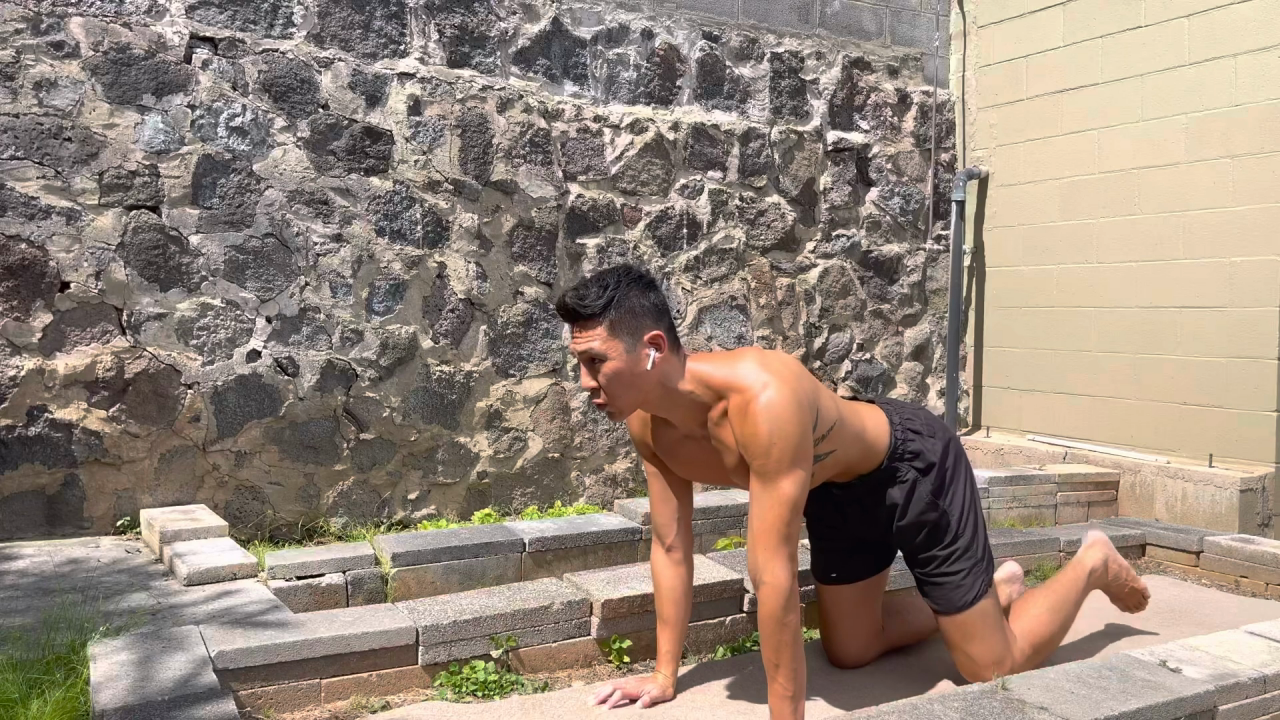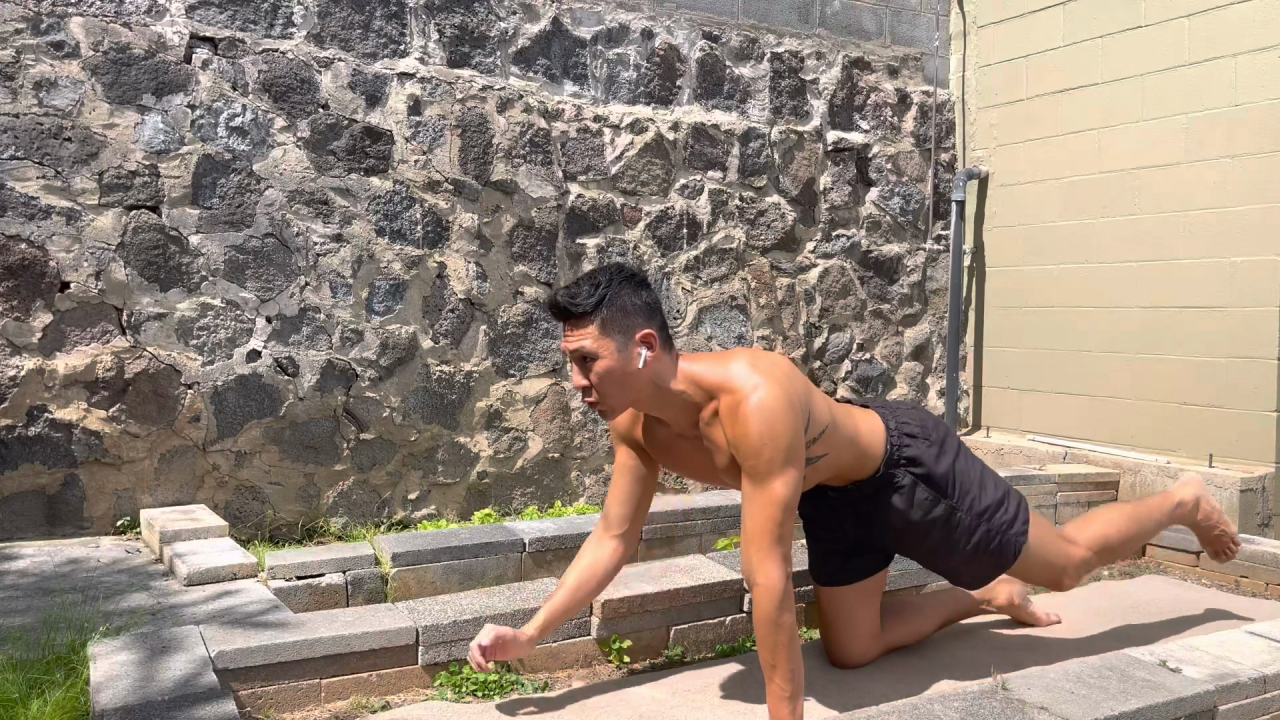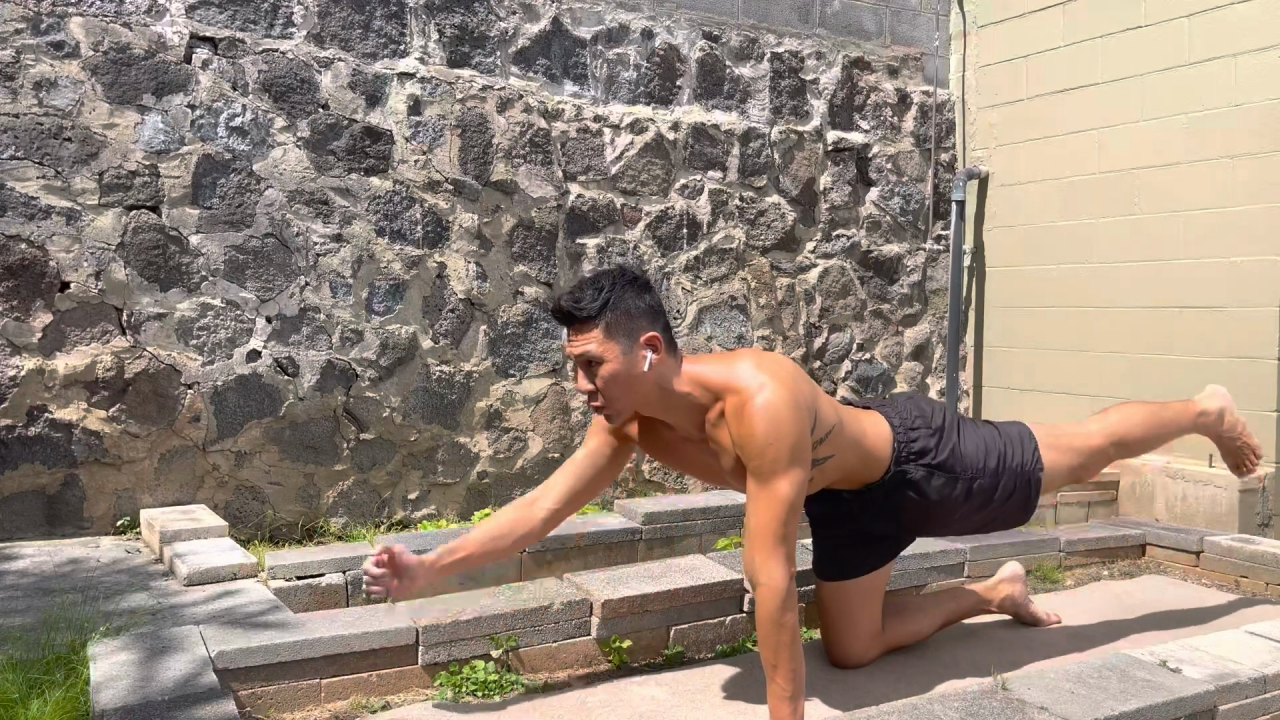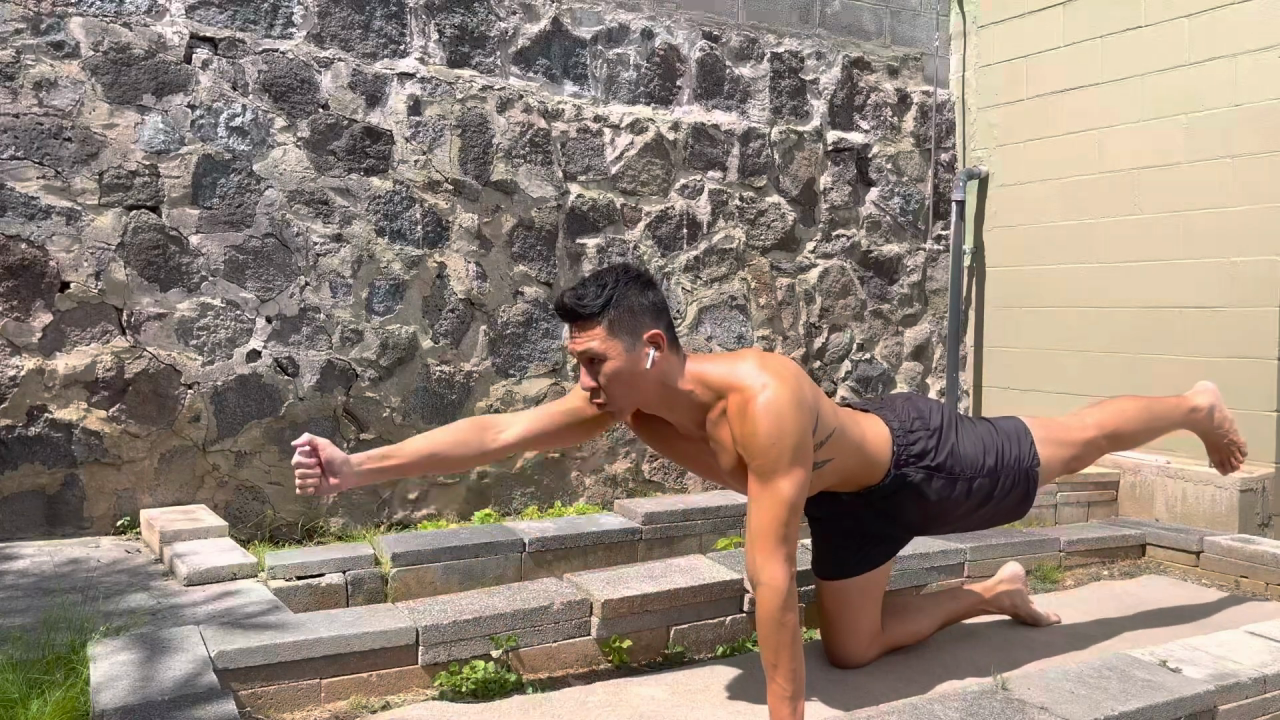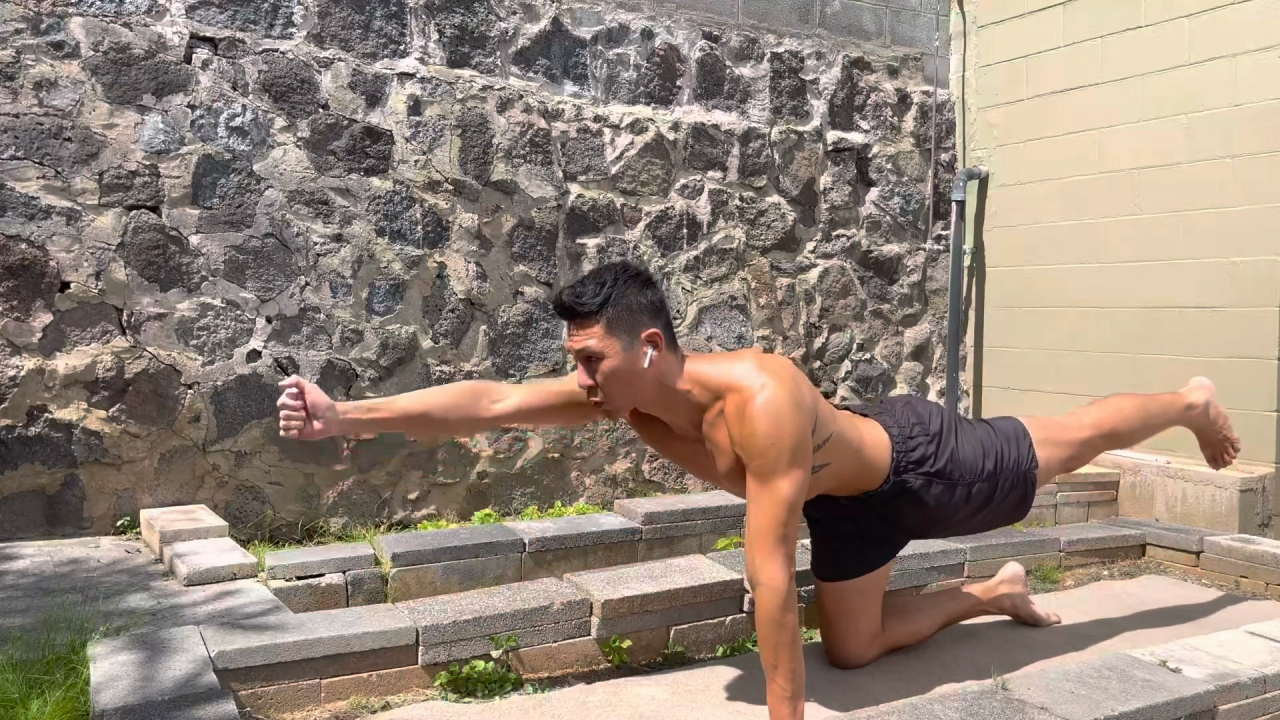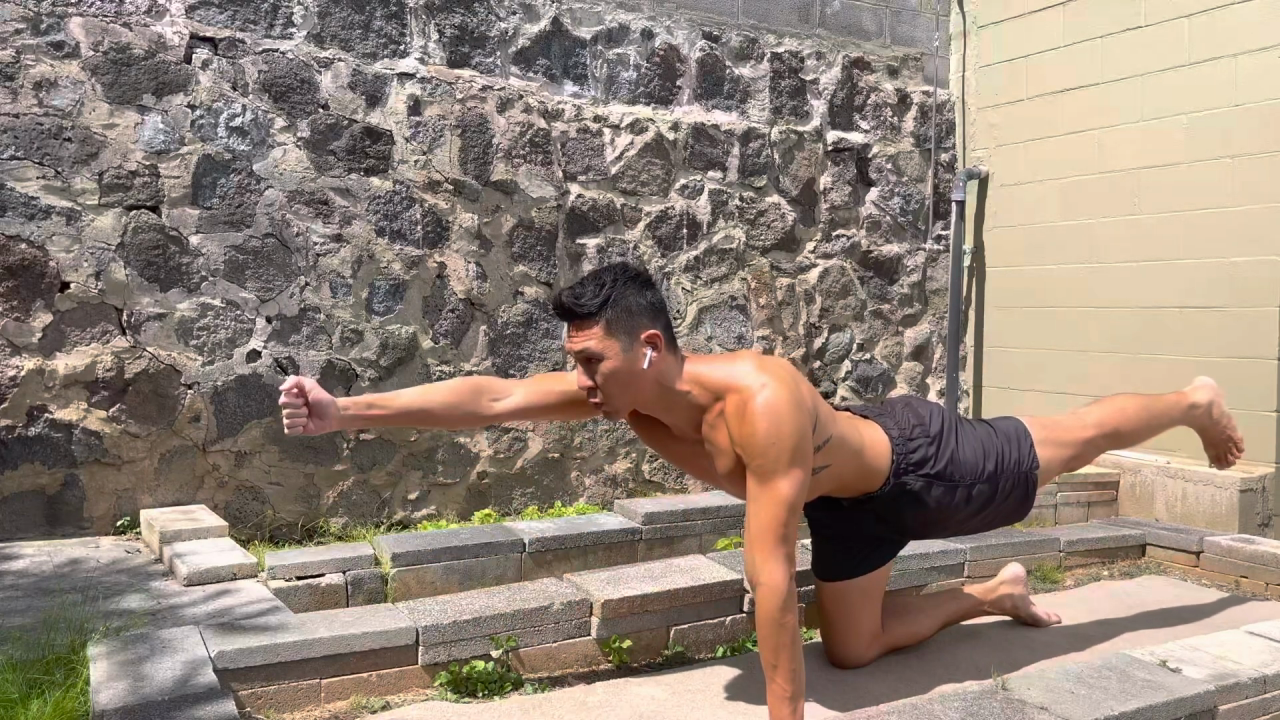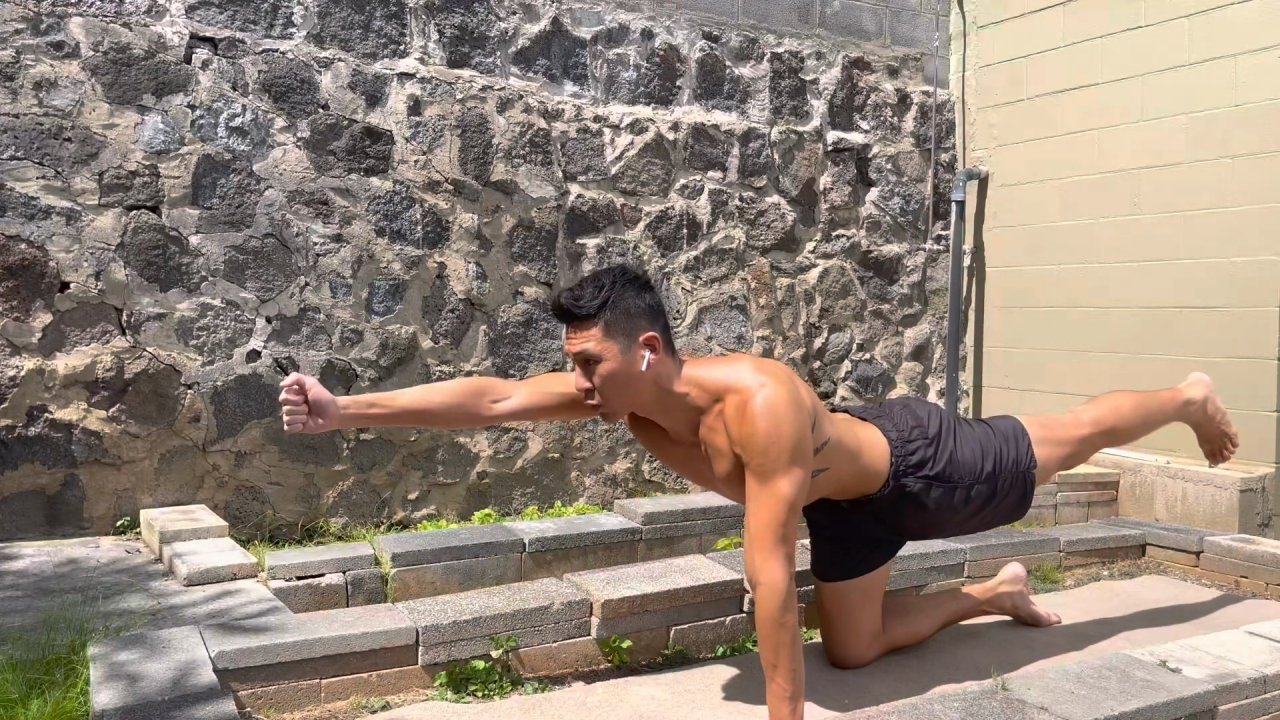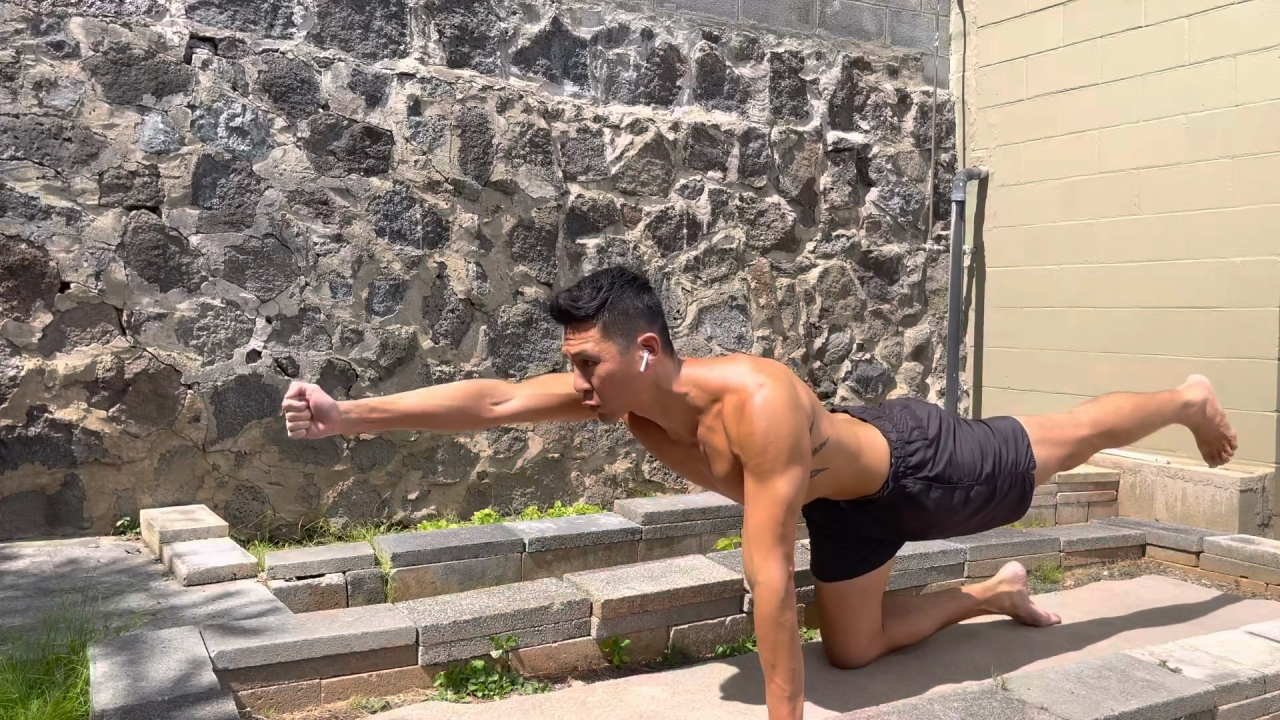
dt=0.4s
person 1, frame 1
left shoulder: (763, 400)
right shoulder: (647, 423)
left elbow: (772, 574)
right elbow: (670, 547)
left hip: (913, 464)
right hip: (838, 487)
right knee: (849, 653)
left ankle: (1090, 566)
right ankle: (993, 589)
person 1, frame 2
left shoulder: (755, 399)
right shoulder: (635, 421)
left elbow: (769, 579)
right elbow: (612, 537)
right wrist: (531, 633)
left hip: (909, 463)
right hip: (835, 490)
left knee: (1065, 561)
right knee: (853, 649)
left ankle: (1181, 501)
right ankle: (990, 593)
person 1, frame 3
left shoulder: (761, 401)
right shoulder: (630, 420)
left elbow: (769, 577)
right elbow: (542, 506)
right wrist: (427, 567)
left hip: (920, 460)
right hip: (849, 491)
left knee: (1079, 452)
left ankle: (1207, 412)
right ankle: (993, 594)
person 1, frame 4
left shoulder: (761, 399)
right shoulder: (624, 400)
left elbow: (771, 574)
right elbow: (499, 432)
right wrist: (360, 465)
left hip: (918, 461)
right hip: (847, 491)
left knee: (1071, 445)
left ankle: (1195, 407)
right ankle: (994, 593)
person 1, frame 5
left shoulder: (760, 399)
right shoulder: (618, 391)
left elbow: (769, 571)
right elbow: (488, 400)
right wrist: (345, 415)
left hip: (915, 463)
right hip: (847, 491)
left knee: (1064, 446)
left ankle: (1189, 403)
right ankle: (994, 595)
person 1, frame 6
left shoulder: (760, 399)
right shoulder: (622, 390)
left elbow: (770, 570)
right elbow: (489, 397)
right wrist: (345, 409)
left hip: (917, 463)
right hip: (848, 489)
left knee: (1069, 443)
left ankle: (1193, 402)
right ankle: (996, 594)
person 1, frame 7
left shoulder: (758, 401)
right shoulder: (618, 391)
left elbow: (769, 571)
right elbow: (493, 398)
right wrist: (345, 410)
left hip: (913, 464)
right hip: (846, 491)
left knee: (1064, 442)
left ankle: (1188, 398)
right ankle: (995, 593)
person 1, frame 8
left shoulder: (757, 402)
right shoulder: (618, 392)
left elbow: (769, 571)
right elbow: (490, 400)
right wrist: (346, 413)
left hip: (914, 465)
right hip: (846, 490)
left knee: (1065, 442)
left ankle: (1188, 401)
right ankle: (995, 591)
